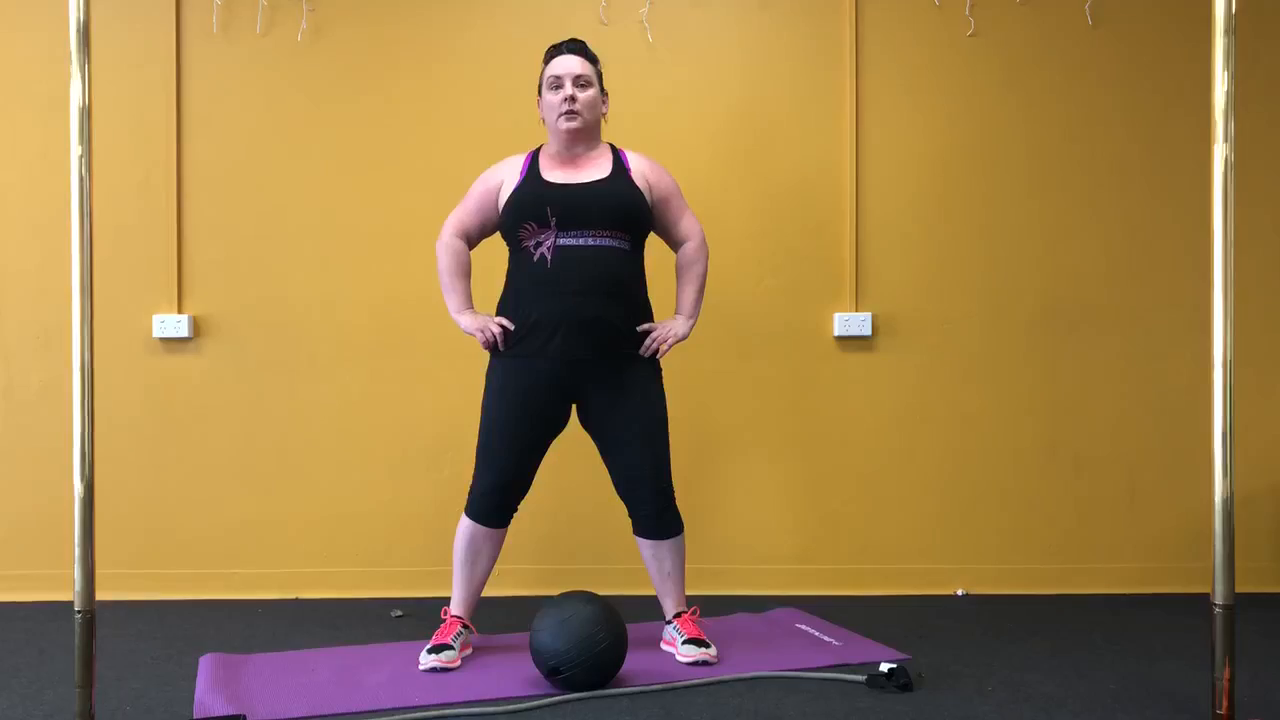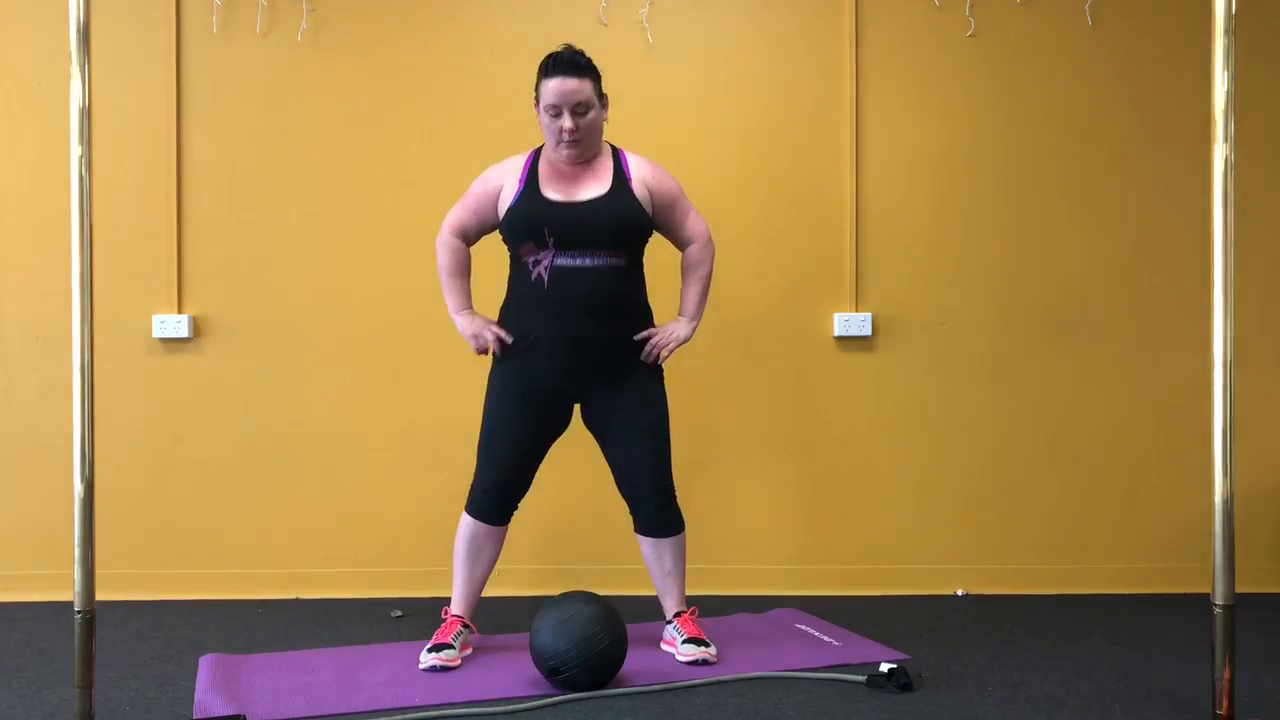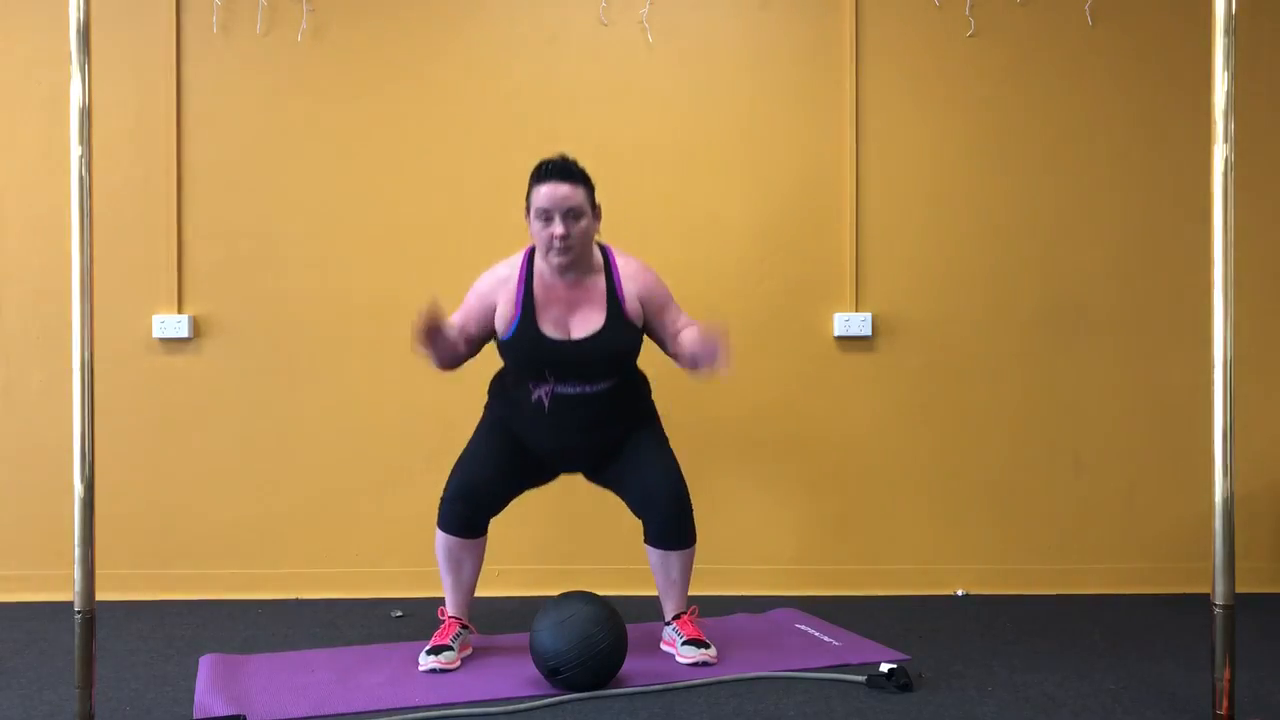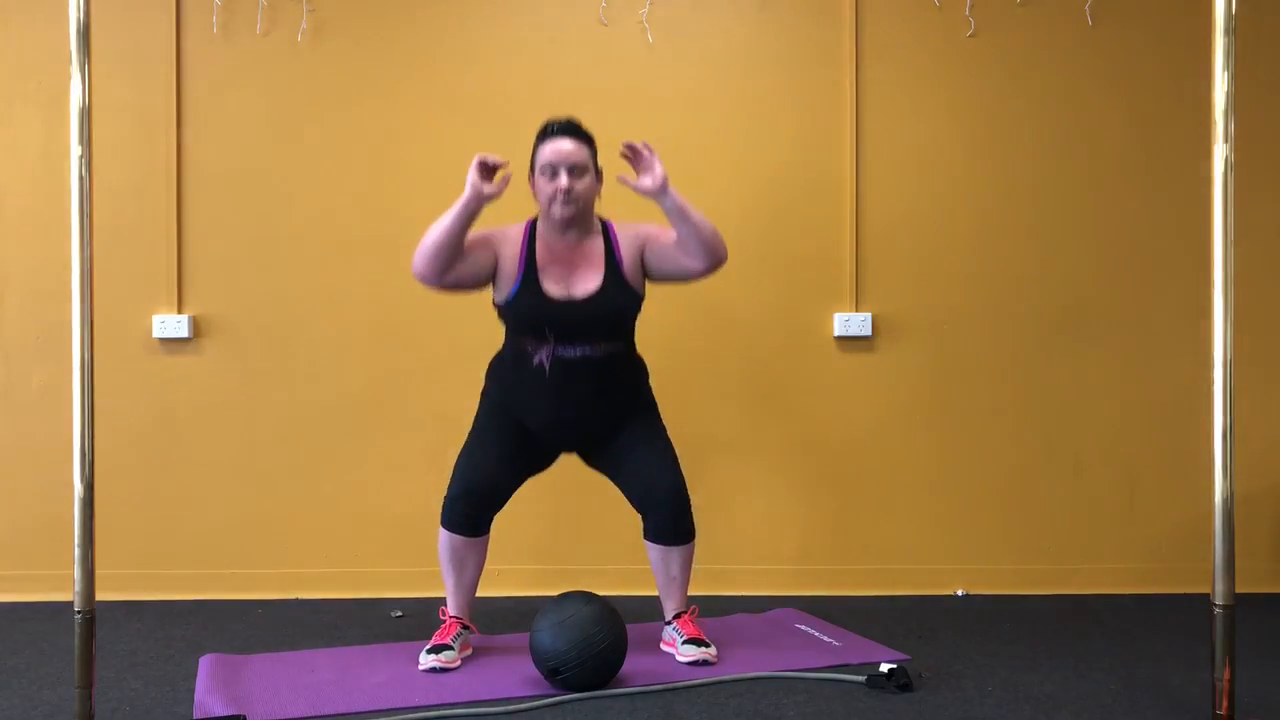
dt=0.5s
person 1, frame 1
left shoulder: (640, 173)
right shoulder: (509, 176)
left elbow: (691, 241)
right elbow: (453, 238)
left wrist: (684, 319)
right wrist: (464, 313)
left hip: (622, 364)
right hip: (528, 361)
left knee: (650, 492)
right knee: (493, 490)
left ankle: (679, 621)
right ankle: (457, 623)
person 1, frame 2
left shoulder: (643, 176)
right shoulder: (508, 176)
left elbow: (697, 240)
right elbow: (453, 236)
left wrist: (686, 320)
right wrist: (462, 314)
left hip: (623, 370)
right hip: (528, 367)
left knee: (651, 490)
right knee: (493, 489)
left ankle: (679, 621)
right ankle: (456, 624)
person 1, frame 3
left shoulder: (633, 279)
right shoulder: (502, 283)
left elbow: (679, 336)
right elbow: (457, 346)
left wrist: (699, 348)
right wrist: (439, 341)
left hip: (620, 434)
right hip: (521, 432)
left knee: (669, 503)
right knee: (462, 500)
left ankle: (678, 622)
right ankle: (454, 626)
person 1, frame 4
left shoulder: (631, 245)
right shoulder: (505, 248)
left elbow: (710, 257)
right elbow: (428, 270)
left wrist: (665, 194)
right wrist: (470, 200)
left hip: (618, 413)
right hip: (520, 413)
left knee: (668, 499)
right knee: (467, 497)
left ankle: (679, 621)
right ankle: (455, 625)
